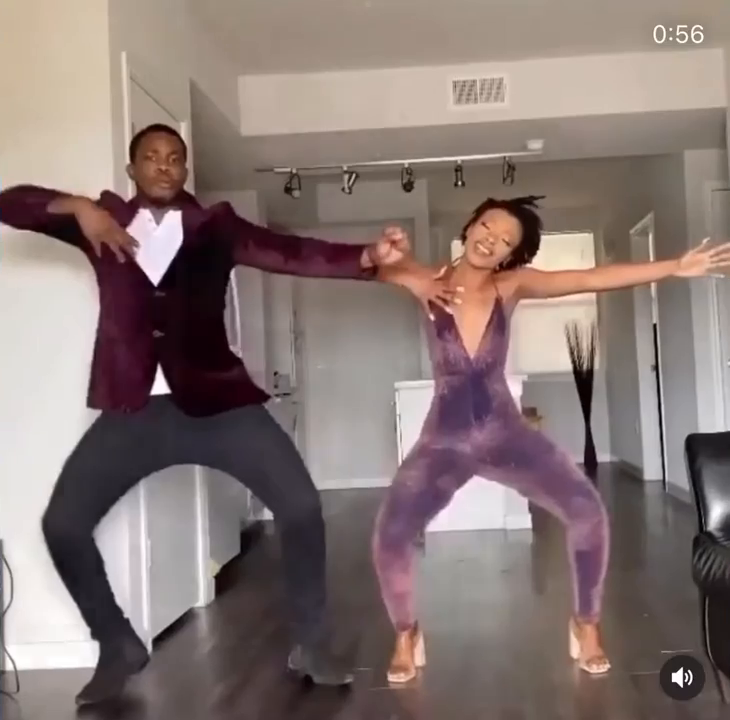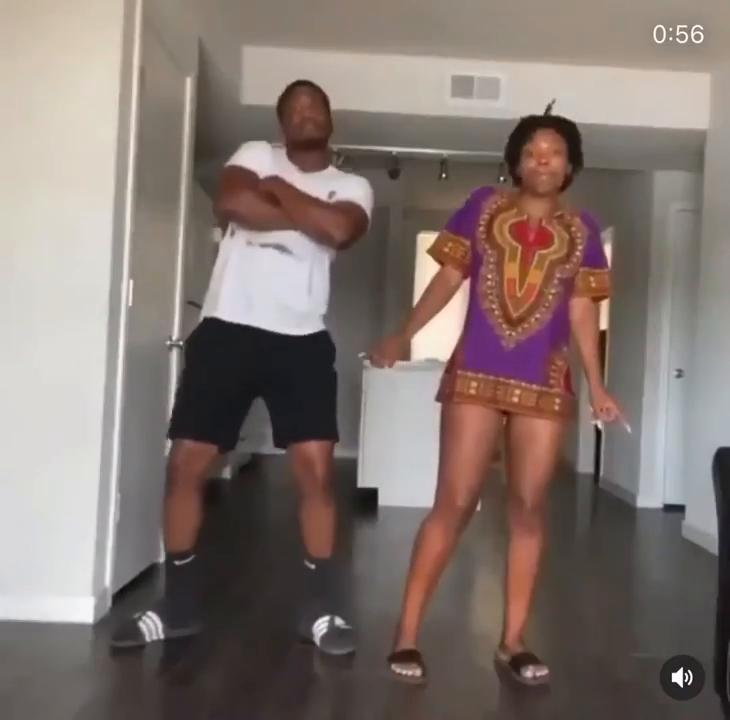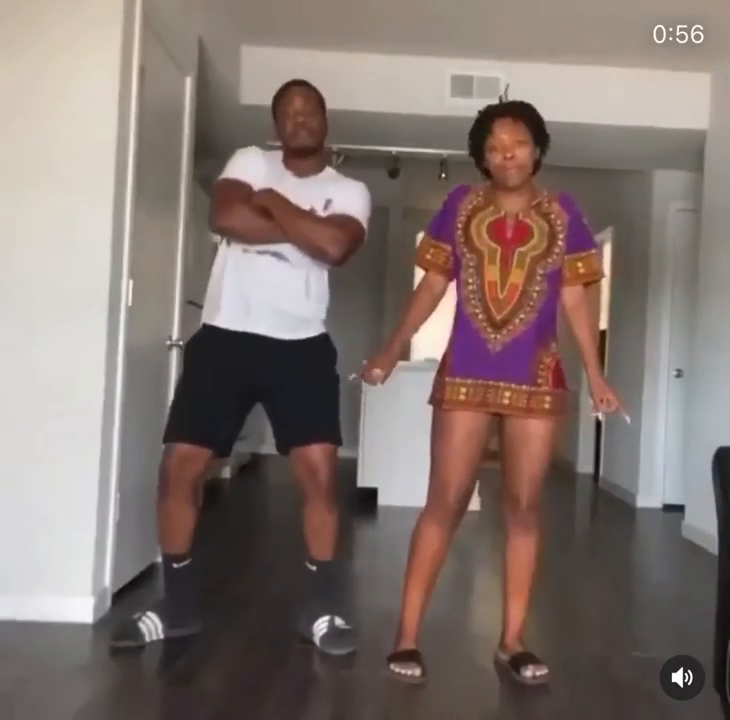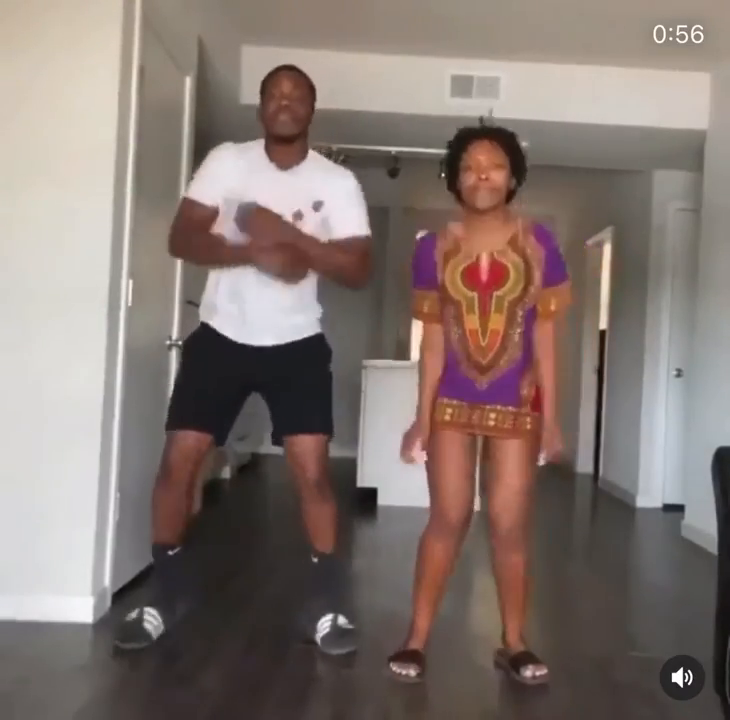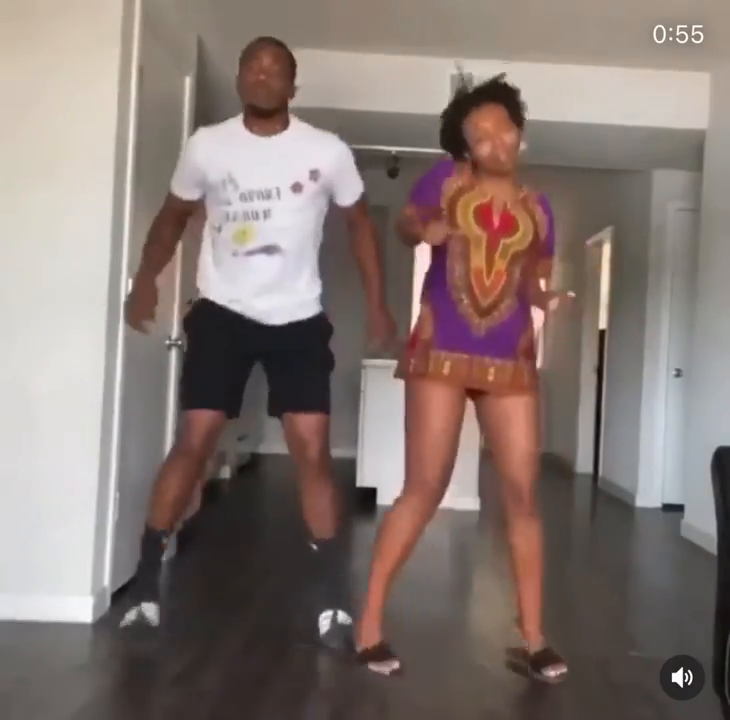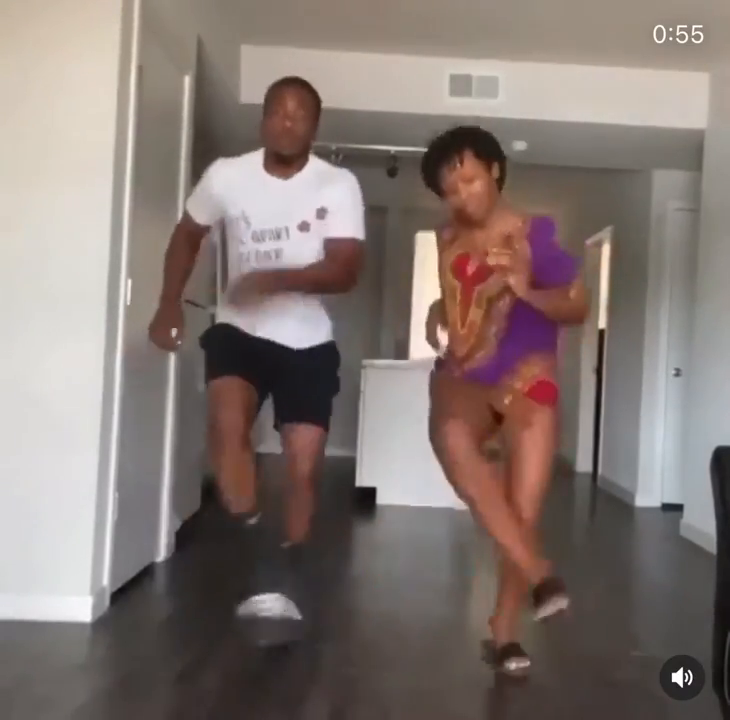
dt=0.4s
person 1, frame 1
left shoulder: (214, 225)
right shoulder: (102, 219)
left elbow: (289, 252)
left wrist: (366, 258)
right wrist: (74, 205)
left hip: (217, 400)
right hip: (133, 407)
left knee: (301, 507)
right knee: (62, 523)
left ankle: (310, 643)
right ankle: (118, 646)
person 1, frame 2
left shoulder: (353, 186)
right shoulder: (255, 154)
left elbow: (339, 230)
right elbow: (229, 203)
left wrist: (278, 191)
right wrist: (305, 216)
left hip: (300, 342)
right hip: (226, 331)
left knee: (315, 470)
right knee: (186, 463)
left ankle: (320, 607)
right ankle: (178, 603)
person 1, frame 3
left shoulder: (350, 191)
right shoulder: (249, 162)
left elbow: (336, 246)
right elbow: (225, 218)
left wrist: (273, 202)
right wrist: (302, 228)
left hip: (300, 346)
right hip: (224, 338)
left knee: (319, 473)
right knee: (179, 466)
left ankle: (321, 608)
right ankle: (179, 603)
person 1, frame 4
left shoulder: (338, 182)
right shoulder: (227, 160)
left elbow: (356, 269)
right elbow: (182, 239)
left wrist: (289, 238)
right wrist: (258, 253)
left hip: (295, 344)
right hip: (222, 337)
left knee: (311, 471)
right knee: (178, 460)
left ankle: (326, 605)
right ankle: (167, 592)
person 1, frame 5
left shoulder: (328, 151)
right shoulder: (206, 145)
left elbow: (360, 221)
right elbow: (173, 215)
left wrist: (376, 300)
right wrist: (145, 277)
left hip: (297, 320)
right hip: (222, 315)
left knee: (312, 452)
right knee: (193, 441)
left ankle: (330, 597)
right ankle: (147, 580)
person 1, frame 6
left shoulder: (339, 186)
right shoulder: (224, 175)
left elbow: (345, 271)
right elbow: (186, 235)
left wrist: (274, 280)
right wrist: (167, 308)
left hip: (308, 345)
right hip: (239, 331)
left knee: (303, 468)
right knee: (228, 418)
left ankle: (280, 581)
right ankle: (260, 570)
person 2, frame 1
left shoulder: (510, 285)
left elbow: (592, 280)
left wrist: (673, 267)
left hip: (505, 433)
right hip: (443, 440)
left knee: (587, 511)
right knee: (391, 535)
left ankle: (586, 625)
right ankle: (406, 636)
person 2, frame 2
left shoulder: (581, 229)
right shoulder: (483, 206)
left elbow: (581, 310)
right elbow: (448, 278)
left wrist: (596, 384)
right wrist: (400, 337)
left hip: (544, 385)
right hip: (476, 376)
left knee: (528, 509)
right knee: (454, 503)
left ankle: (512, 641)
right ankle: (406, 634)
person 2, frame 3
left shoulder: (562, 213)
right shoulder: (461, 205)
left elbow: (574, 298)
right elbow: (433, 285)
left wrist: (596, 374)
right wrist: (392, 351)
left hip: (535, 380)
right hip: (465, 375)
left knee: (523, 507)
right knee: (445, 502)
left ankle: (512, 640)
right ankle: (407, 635)
person 2, frame 4
left shoulder: (538, 243)
right shoulder: (434, 248)
left elbow: (544, 331)
right elbow: (433, 336)
left wrist: (550, 414)
right wrist: (421, 417)
left hip: (516, 404)
right hip: (451, 401)
left knee: (508, 528)
right knee: (450, 518)
left ankle: (513, 642)
right ankle: (415, 638)
person 2, frame 5
left shoulder: (537, 210)
right shoulder: (443, 182)
right elbow: (408, 222)
left wrist: (546, 298)
right wrist: (423, 231)
left hip: (509, 360)
right hip: (441, 353)
left knee: (521, 493)
right knee: (425, 487)
left ankle: (532, 636)
right ankle: (369, 626)
person 2, frame 6
left shoulder: (536, 234)
right shoulder: (450, 234)
left elbow: (576, 308)
left wrist: (524, 291)
right wrist: (439, 310)
left hip: (526, 382)
right hip: (463, 377)
left knee: (524, 515)
right knee: (452, 441)
left ankle: (503, 634)
right ankle: (537, 571)
